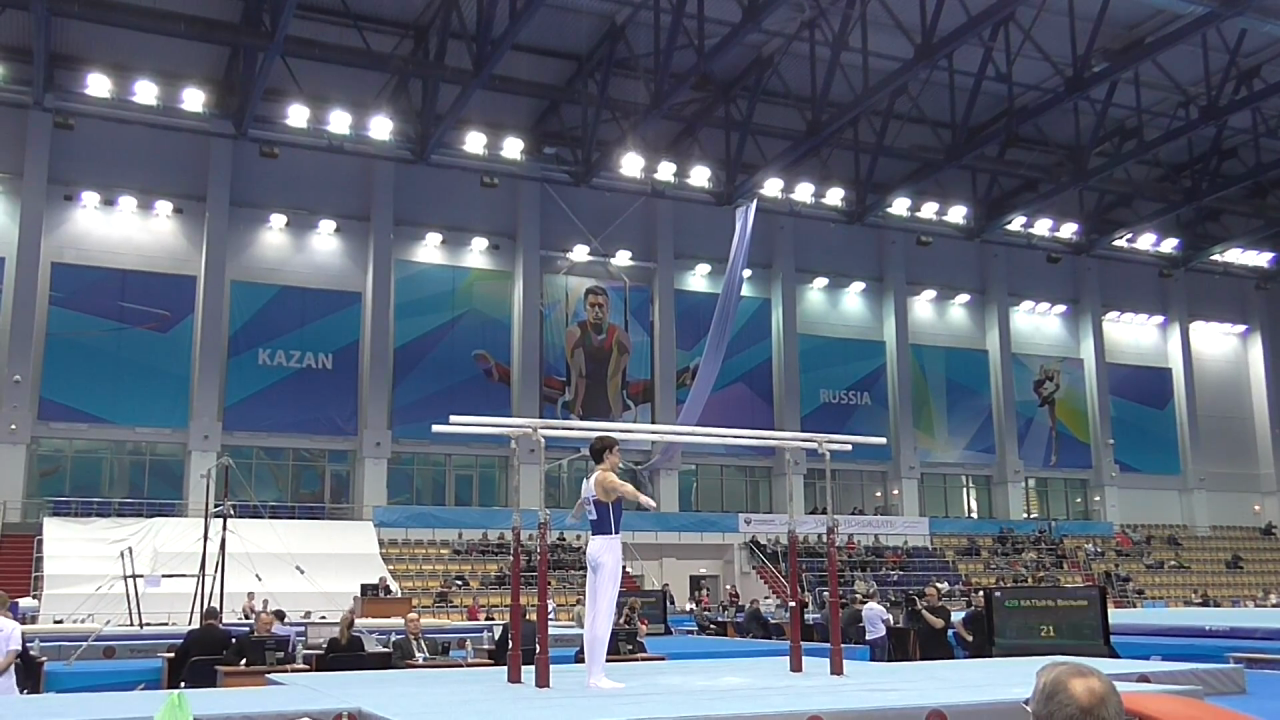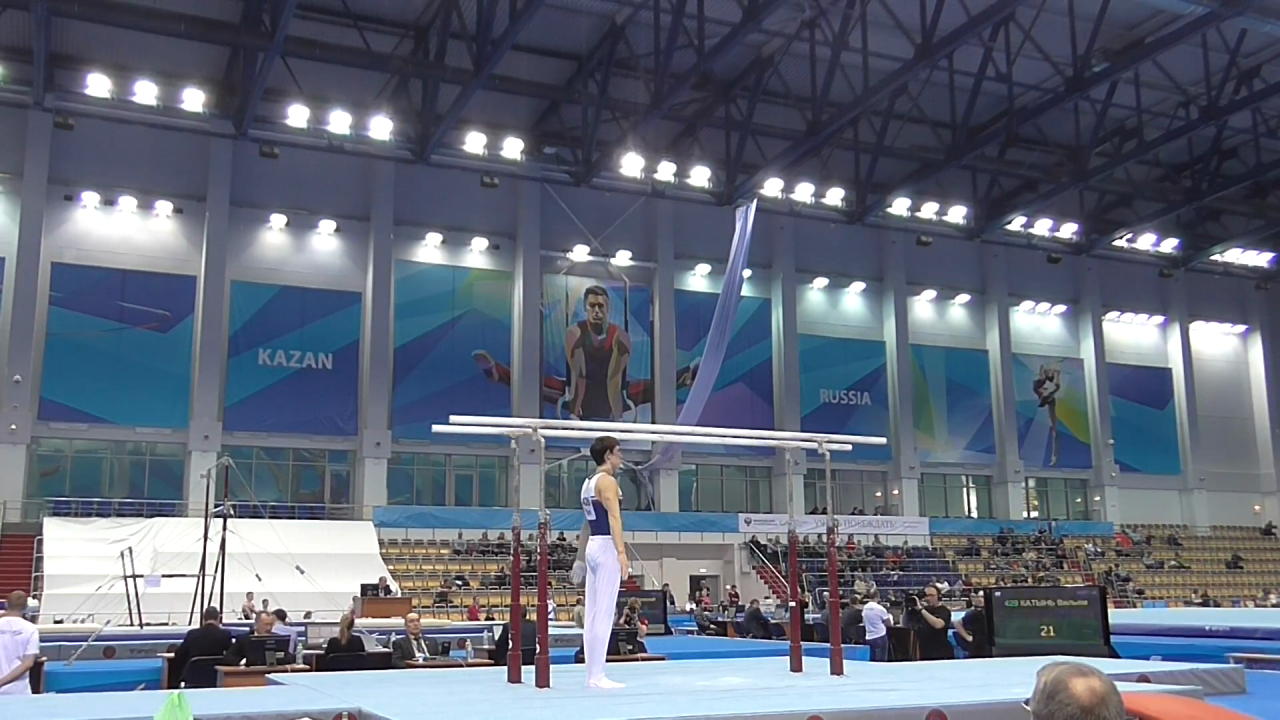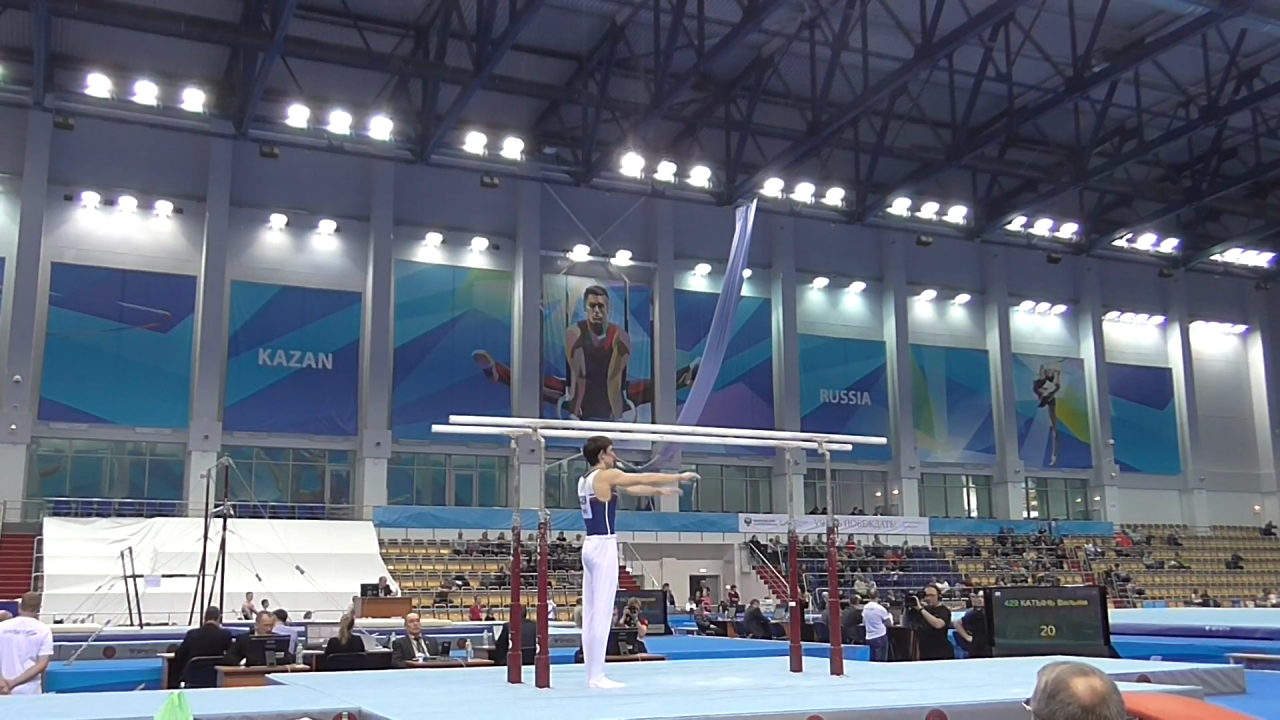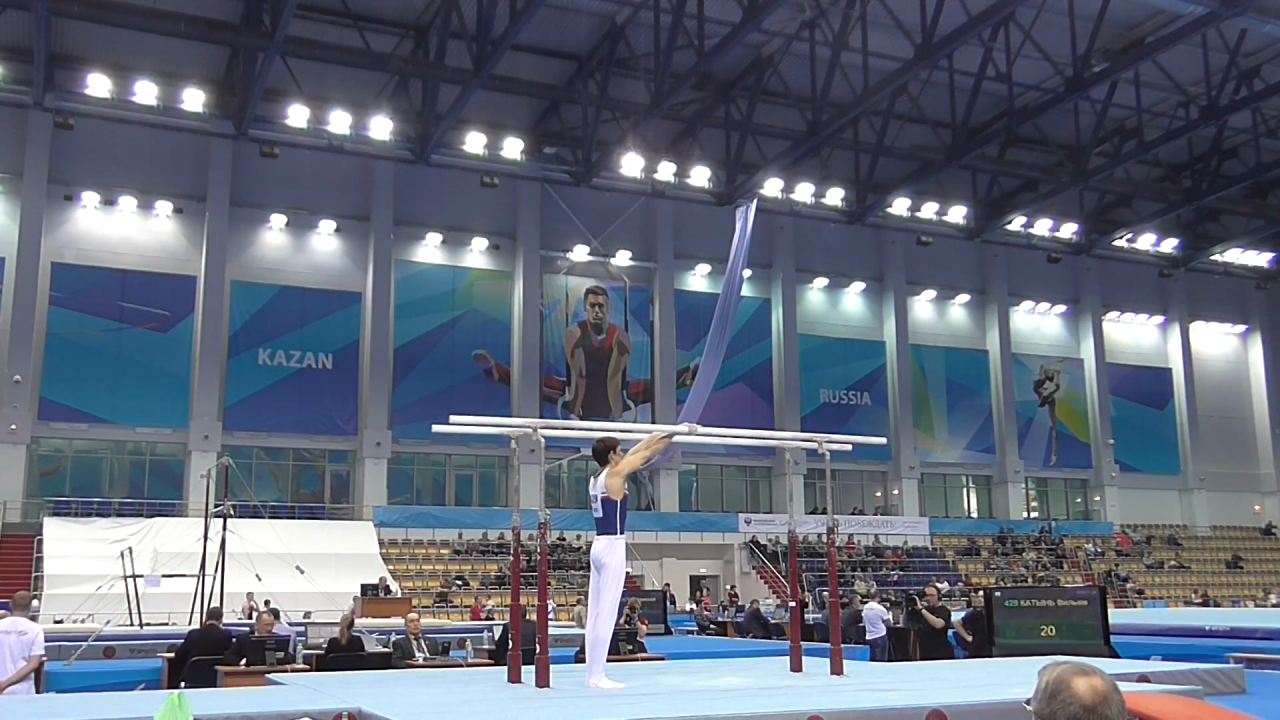
dt=0.5s
person 1, frame 1
left shoulder: (588, 481)
right shoulder: (604, 477)
right elbow: (622, 486)
left wrist: (574, 515)
right wrist: (640, 496)
left hip: (595, 545)
right hip: (608, 546)
left knee: (593, 613)
right knee: (604, 613)
left ankle: (593, 673)
right ankle: (597, 676)
person 1, frame 2
left shoulder: (589, 482)
right shoulder: (607, 480)
right elbow: (613, 516)
left wrist: (580, 558)
right wrist: (621, 552)
left hip: (592, 546)
right hip: (605, 546)
left knee: (594, 613)
right knee: (604, 614)
left ankle: (593, 673)
right ankle: (597, 676)
person 1, frame 3
left shoulder: (585, 481)
right shoulder: (605, 476)
left elbow: (630, 488)
right elbow: (644, 479)
left wrist: (659, 490)
right wrist: (679, 477)
left hip: (590, 545)
right hip: (604, 546)
left knee: (592, 613)
right knee: (602, 614)
left ankle: (593, 674)
right ankle: (597, 676)
person 1, frame 4
left shoulder: (597, 478)
right shoulder: (614, 473)
left elbow: (637, 452)
right elbow: (647, 453)
left wrist: (662, 433)
right wrist: (674, 432)
left hip: (599, 546)
right hip: (613, 547)
left knee: (597, 613)
right knee: (606, 614)
left ankle: (594, 674)
right ankle: (597, 676)
